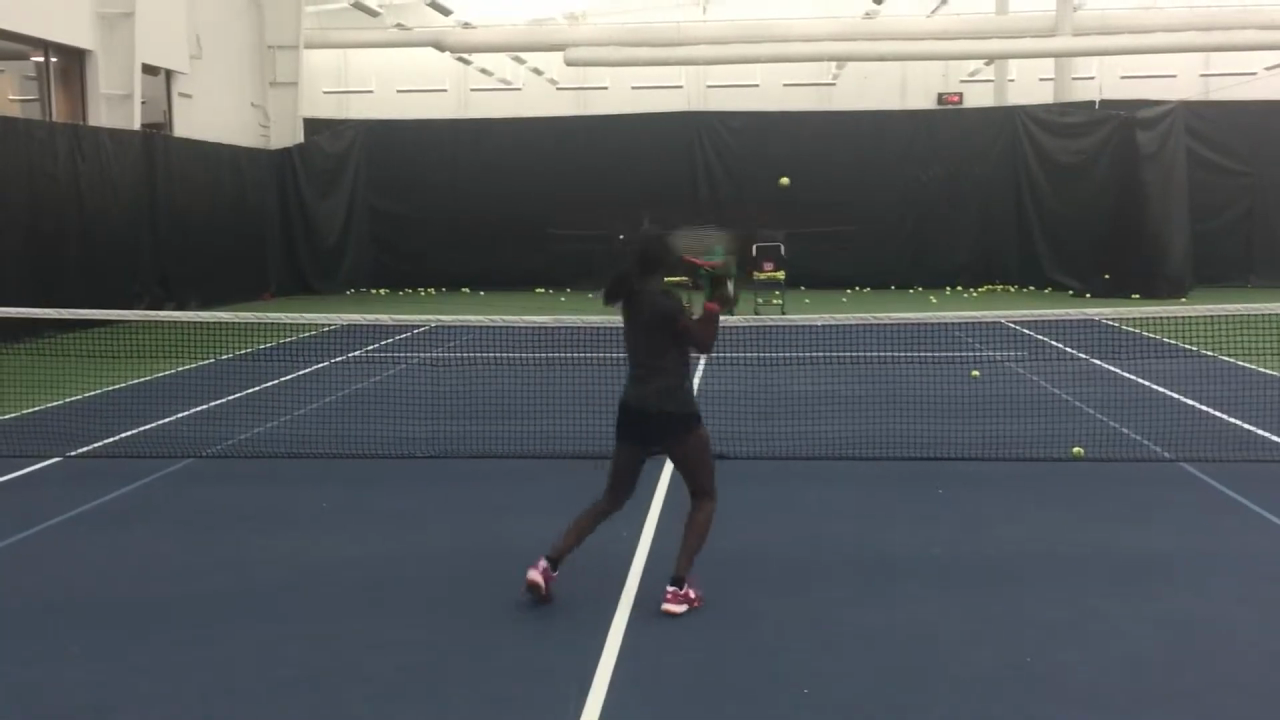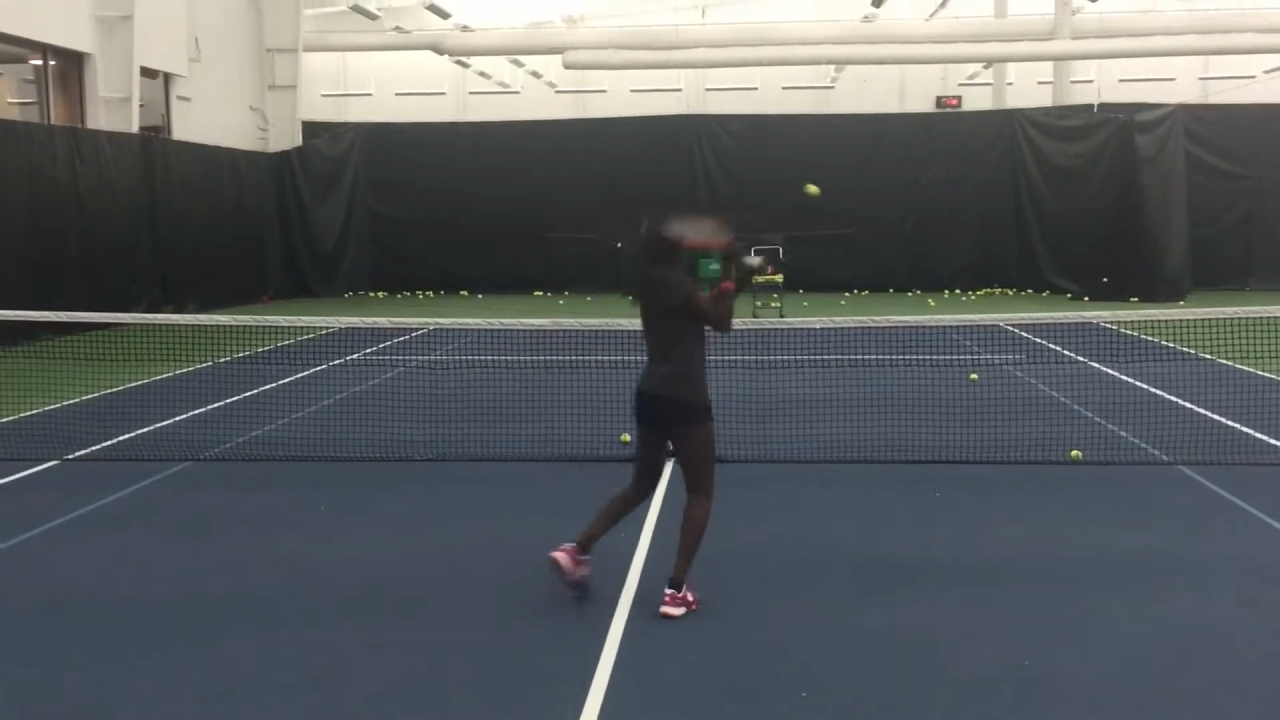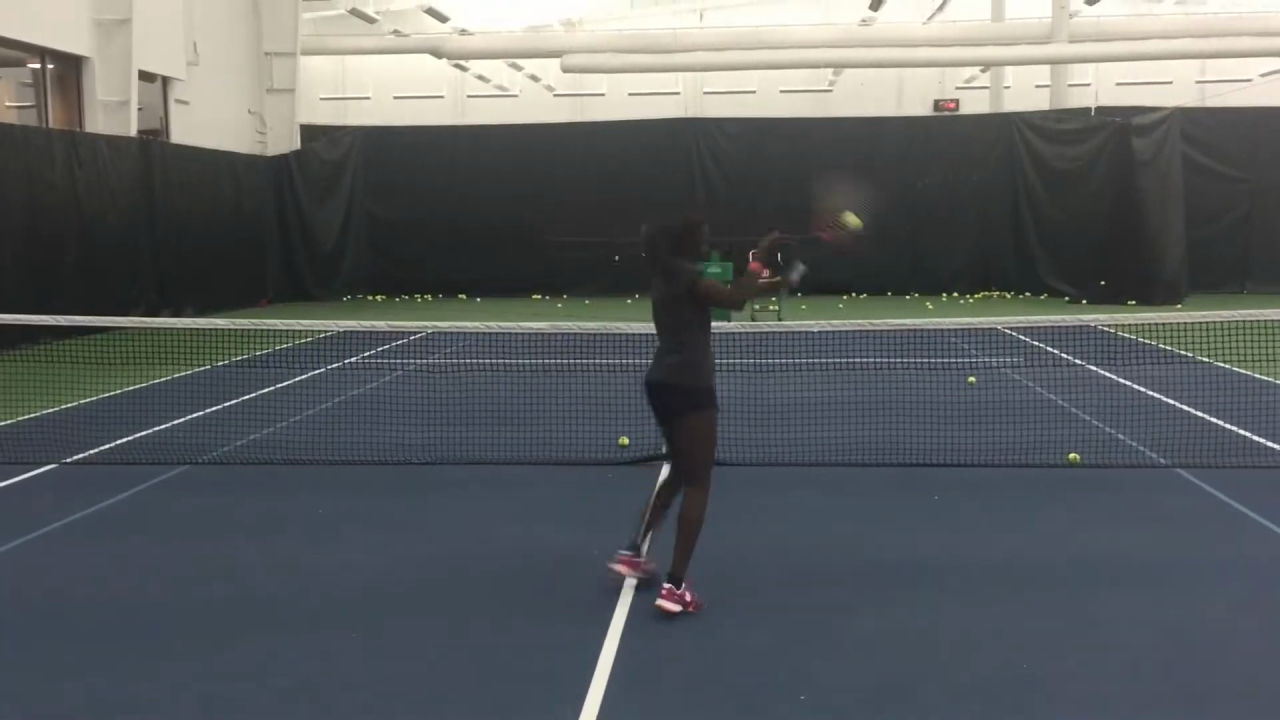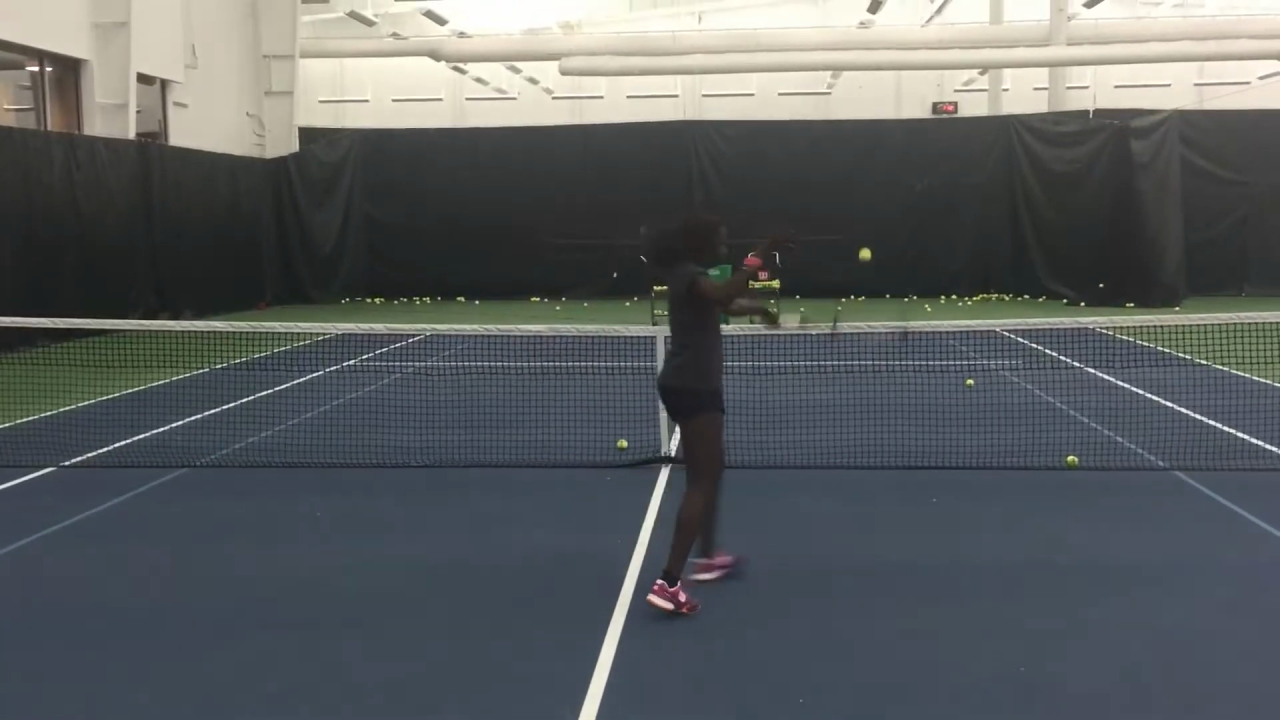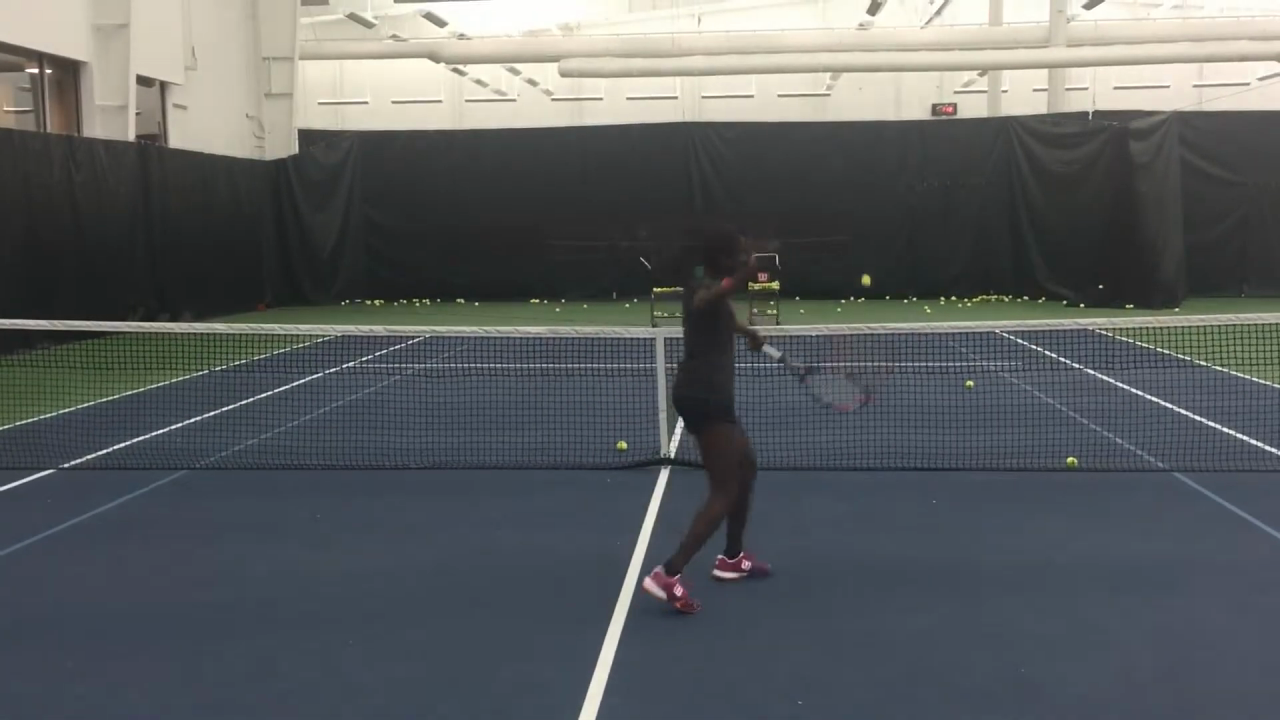
dt=0.1s
person 1, frame 1
left shoulder: (632, 295)
right shoulder: (666, 298)
right elbow: (704, 343)
left wrist: (713, 303)
right wrist: (717, 296)
left hip: (632, 407)
right hip: (671, 409)
left knee: (613, 498)
right knee: (704, 496)
left ankle: (547, 565)
right ankle: (677, 588)
person 1, frame 2
left shoulder: (655, 285)
right shoulder: (674, 280)
left elbow: (686, 305)
right elbow: (722, 322)
left wrist: (727, 278)
right wrist: (729, 275)
left hip: (652, 393)
right hip: (685, 397)
left knee: (641, 484)
right knee: (700, 492)
left ankle: (574, 549)
right ankle: (676, 590)
person 1, frame 3
left shoulder: (669, 274)
right shoulder: (684, 274)
left elbow: (718, 296)
right elbow: (734, 300)
left wrist: (763, 283)
left hip: (662, 382)
right hip: (686, 386)
left knee: (681, 472)
right knee: (696, 483)
left ankle: (633, 551)
right ankle: (674, 586)
person 1, frame 4
left shoulder: (688, 276)
right shoulder: (690, 276)
left elbow: (722, 304)
right elbow: (723, 297)
left wrist: (756, 308)
right wrist: (754, 262)
left hip: (685, 386)
right hip: (693, 390)
left knee: (704, 474)
right knee: (704, 483)
left ankle: (706, 557)
right ankle: (666, 584)
person 1, frame 5
left shoulder: (712, 285)
right shoulder: (708, 287)
right elbow: (701, 303)
left wrist: (744, 331)
right wrist: (733, 281)
left hip: (706, 395)
right hip: (705, 397)
left knee: (745, 468)
right knee: (725, 492)
left ankle: (732, 557)
right ankle: (668, 574)
